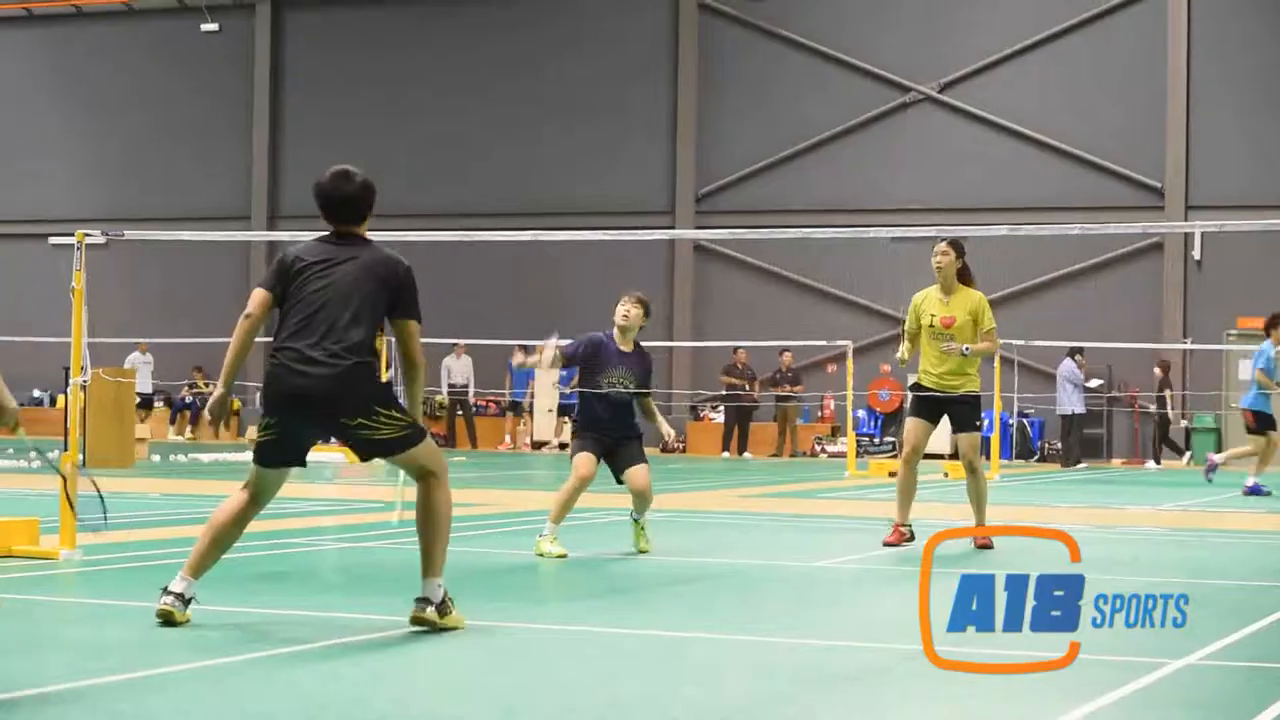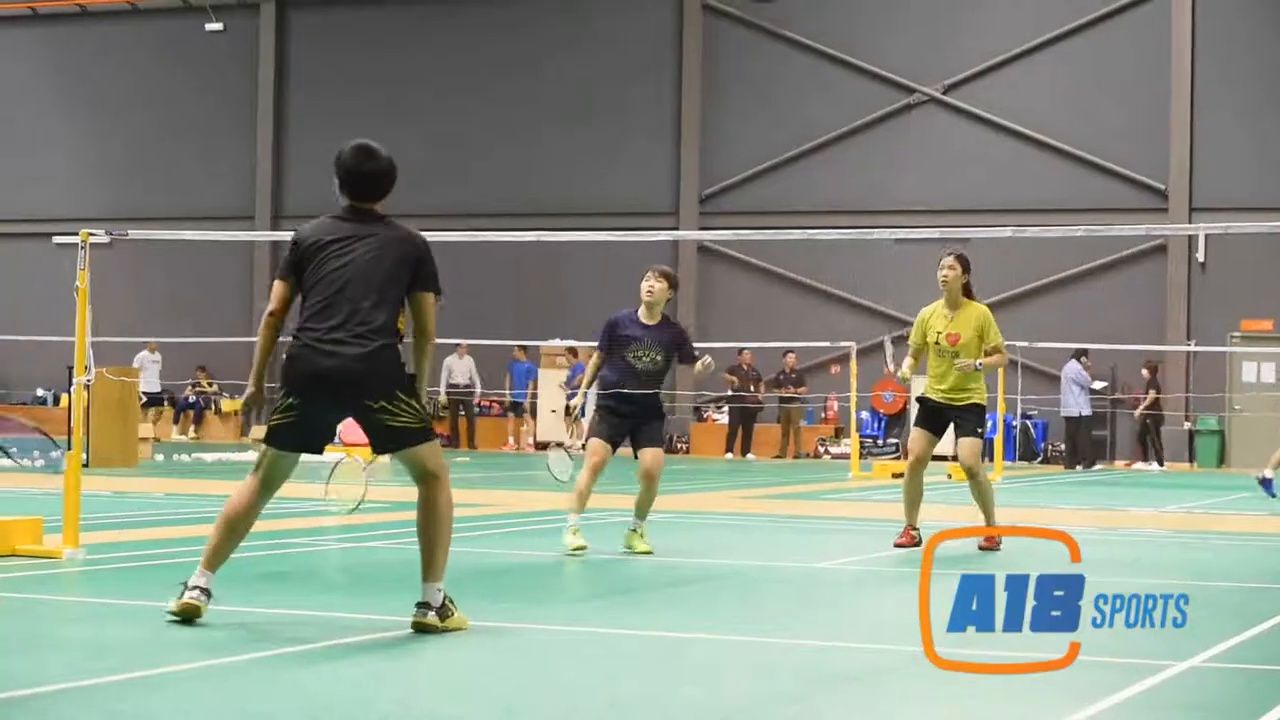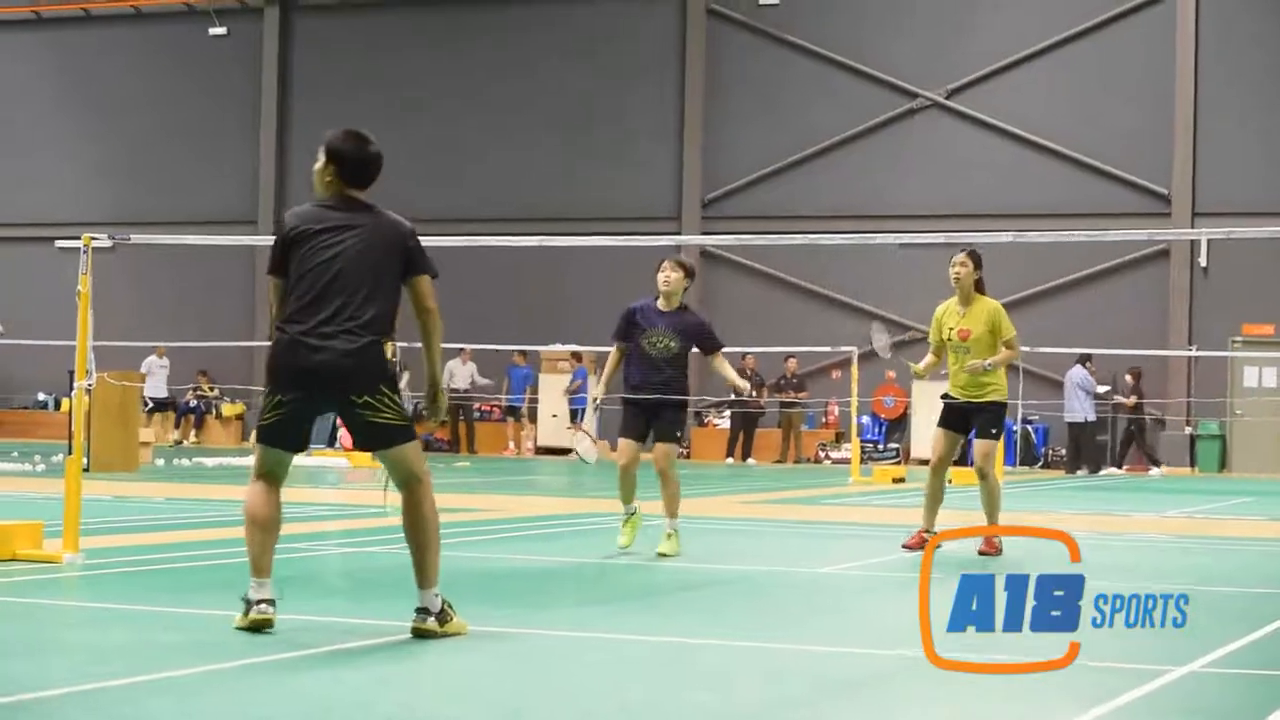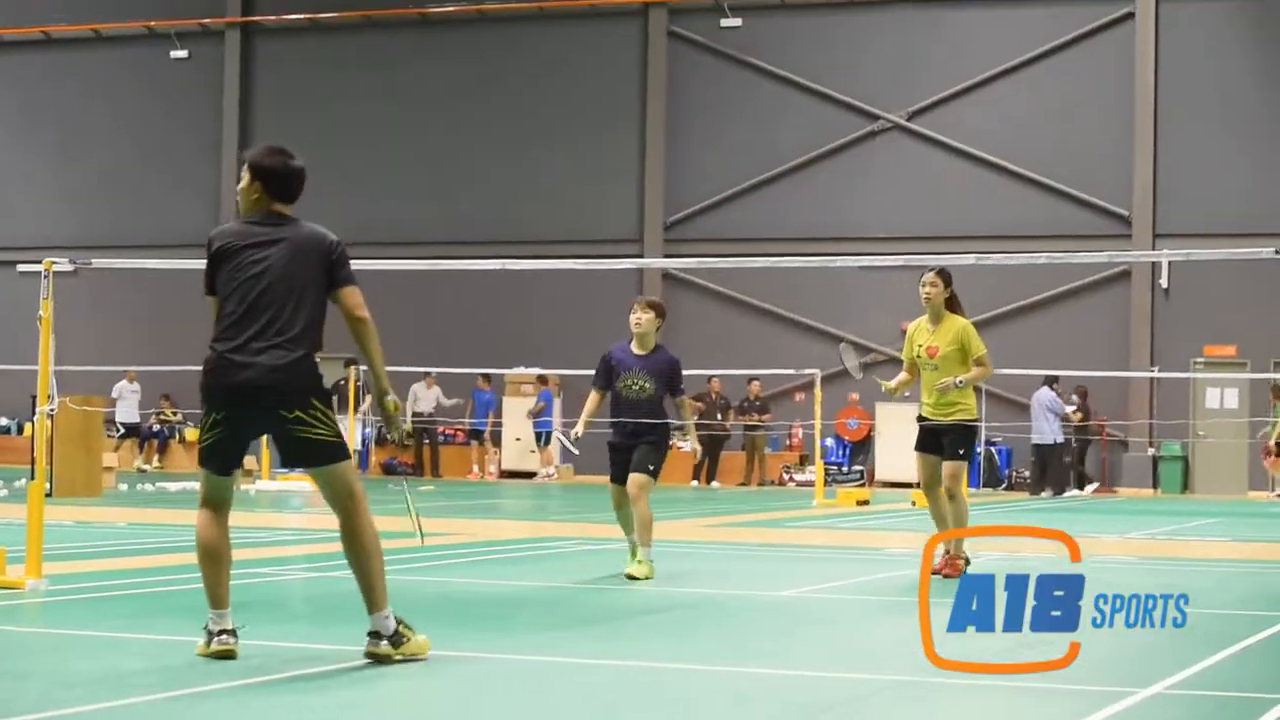
dt=0.2s
person 1, frame 1
left shoulder: (293, 257)
right shoulder: (393, 267)
left elbow: (251, 317)
right elbow: (412, 354)
left wrist: (223, 387)
right wrist: (415, 412)
left hip: (286, 388)
right hip: (353, 388)
left knee: (253, 493)
right knee: (433, 472)
left ankle: (178, 592)
right ankle: (431, 598)
person 1, frame 2
left shoulder: (308, 236)
right shoulder: (412, 244)
left elbow: (274, 311)
right elbow: (425, 328)
left wrist: (256, 381)
right wrist: (417, 390)
left hip: (307, 370)
right hip: (376, 372)
left knee: (262, 479)
right knee: (433, 475)
left ankle: (197, 586)
right ankle: (432, 602)
person 1, frame 3
left shoulder: (294, 222)
right shoulder: (396, 231)
left elbow: (277, 307)
right elbow: (427, 308)
right wrist: (434, 379)
left hip: (292, 363)
right hip: (360, 367)
left knee: (266, 476)
right knee: (414, 480)
left ankle: (260, 597)
right ankle: (430, 608)
person 1, frame 4
left shoulder: (222, 240)
right shoulder: (322, 244)
left elbow: (220, 317)
right elbow: (359, 317)
right wrist: (384, 390)
left hip: (225, 383)
right hip: (293, 383)
left knee: (213, 503)
right knee: (350, 500)
left ankle: (220, 629)
right ankle: (384, 630)
person 2, frame 1
left shoulder: (976, 300)
right shoulder: (920, 299)
left elbow: (992, 345)
right elbow: (909, 338)
left wrist: (965, 349)
right wrist: (903, 352)
left hip: (964, 389)
right hip: (927, 386)
left knee: (971, 461)
right knee: (910, 453)
left ankle: (981, 528)
right ankle: (902, 526)
person 2, frame 2
left shoulder: (980, 314)
right shoulder: (926, 314)
left elbow: (1002, 356)
right elbow: (913, 355)
left wrist: (977, 365)
right wrist: (905, 370)
left hip: (969, 401)
right hip: (934, 398)
left knee: (971, 465)
right knee: (914, 462)
left ankle: (991, 528)
right ankle: (911, 528)
person 2, frame 3
left shoulder: (992, 310)
right shoulder: (942, 311)
left elbow: (1013, 350)
right elbow: (935, 352)
left wrist: (987, 364)
right wrist: (922, 366)
left hip: (990, 398)
right hip: (956, 397)
left knee: (983, 466)
right knee: (937, 463)
left ankle: (992, 534)
right ankle: (926, 531)
person 2, frame 4
left shoulder: (961, 327)
right shoulder: (914, 329)
left elbow: (985, 367)
right elbow: (909, 371)
left wrist: (958, 381)
right wrist: (894, 384)
left hip: (959, 417)
right hip: (929, 416)
left knee: (951, 487)
right knee: (928, 487)
left ankle: (957, 556)
right ankle: (949, 549)
person 3, frame 1
left shoulder: (644, 359)
right shoulder: (595, 344)
right elbow: (559, 358)
left wrist: (661, 423)
right wrist: (533, 360)
left hip: (625, 434)
right hip: (589, 429)
left knee: (642, 489)
right knee: (583, 474)
left ankle: (637, 521)
right ankle: (547, 536)
person 3, frame 2
left shoulder: (674, 332)
right shoulder: (618, 321)
left elbow: (693, 365)
right elbow: (600, 356)
left wrist: (704, 365)
right wrist: (581, 392)
left hip: (649, 412)
right hip: (611, 407)
left knee: (651, 471)
right knee: (593, 462)
left ankle: (635, 530)
right ankle: (572, 527)
person 3, frame 3
left shoulder: (693, 322)
right shoulder: (635, 312)
left elbow: (715, 357)
right elbow: (619, 349)
left wrist: (736, 380)
right wrist: (602, 384)
left hip: (671, 403)
right hip: (636, 400)
left knee: (664, 466)
right knee: (625, 464)
left ankle: (672, 532)
right ankle: (630, 514)
person 3, frame 4
left shoulder: (668, 361)
right shoulder: (613, 356)
left elbow: (680, 400)
right elbow: (598, 393)
left wrist: (692, 436)
right wrist: (581, 423)
left hip: (652, 437)
right hip: (620, 438)
left knee: (636, 492)
right knee: (619, 500)
left ankle: (644, 560)
right ankle: (634, 541)
